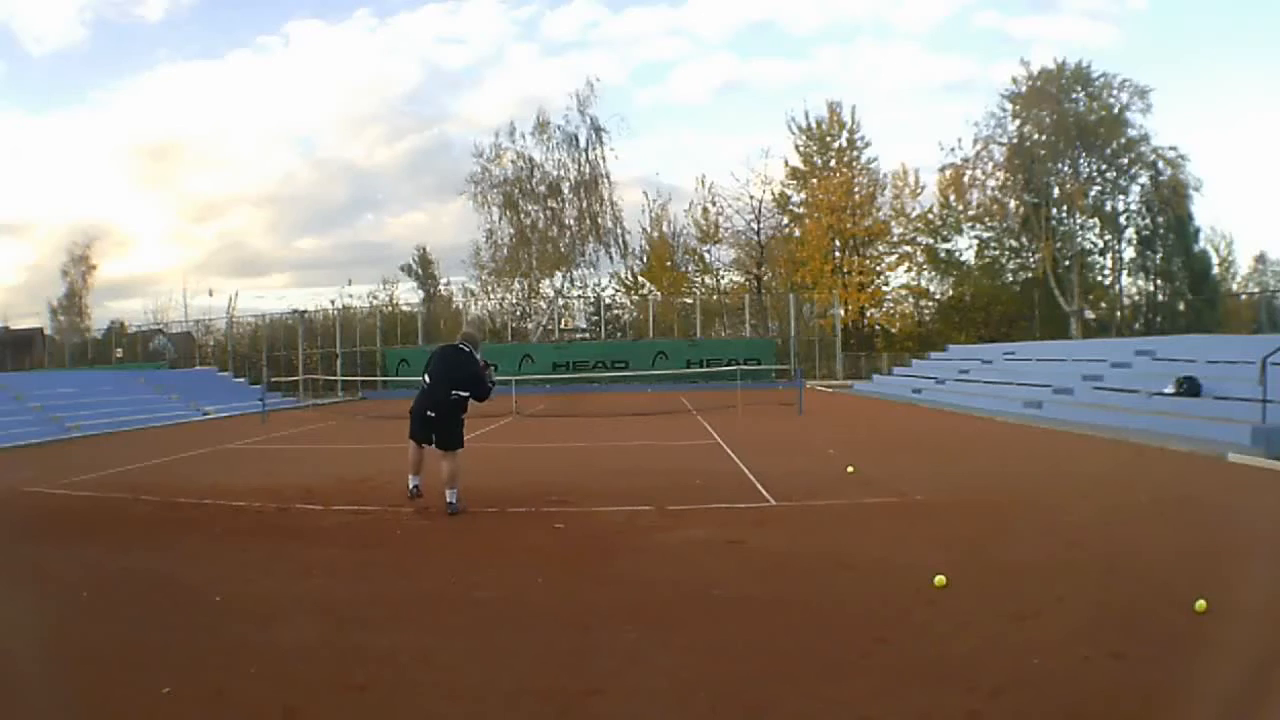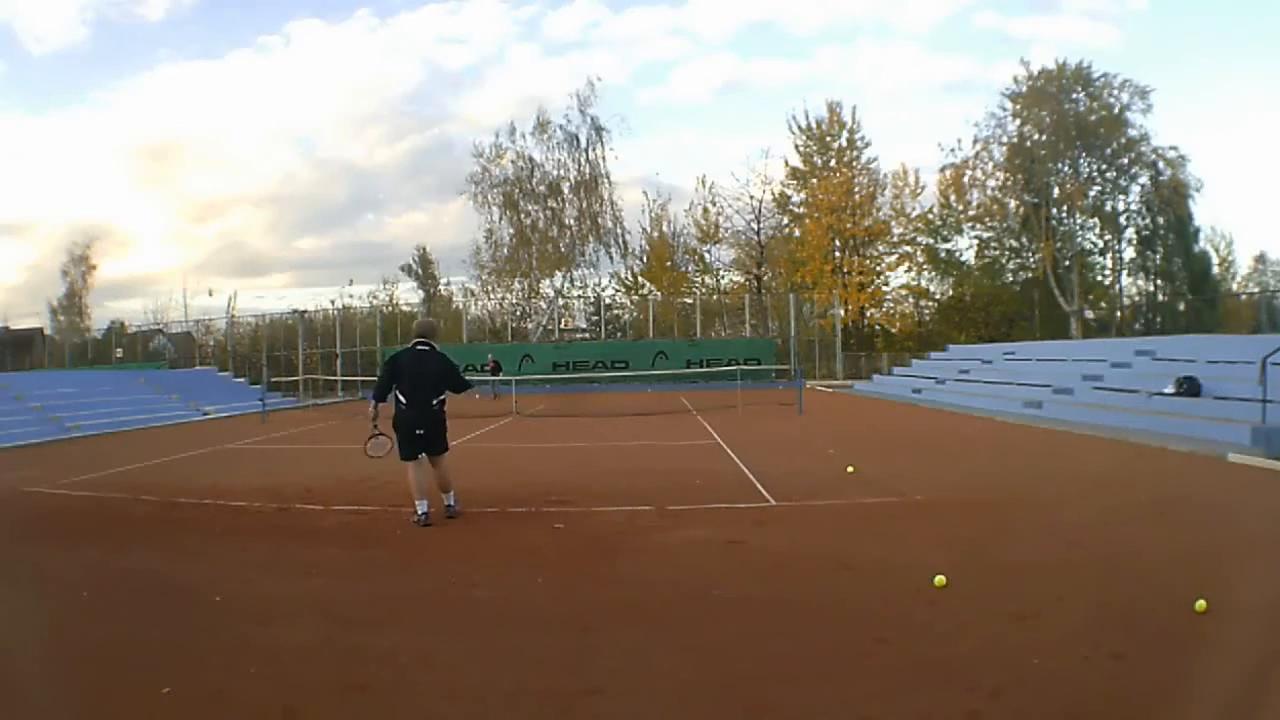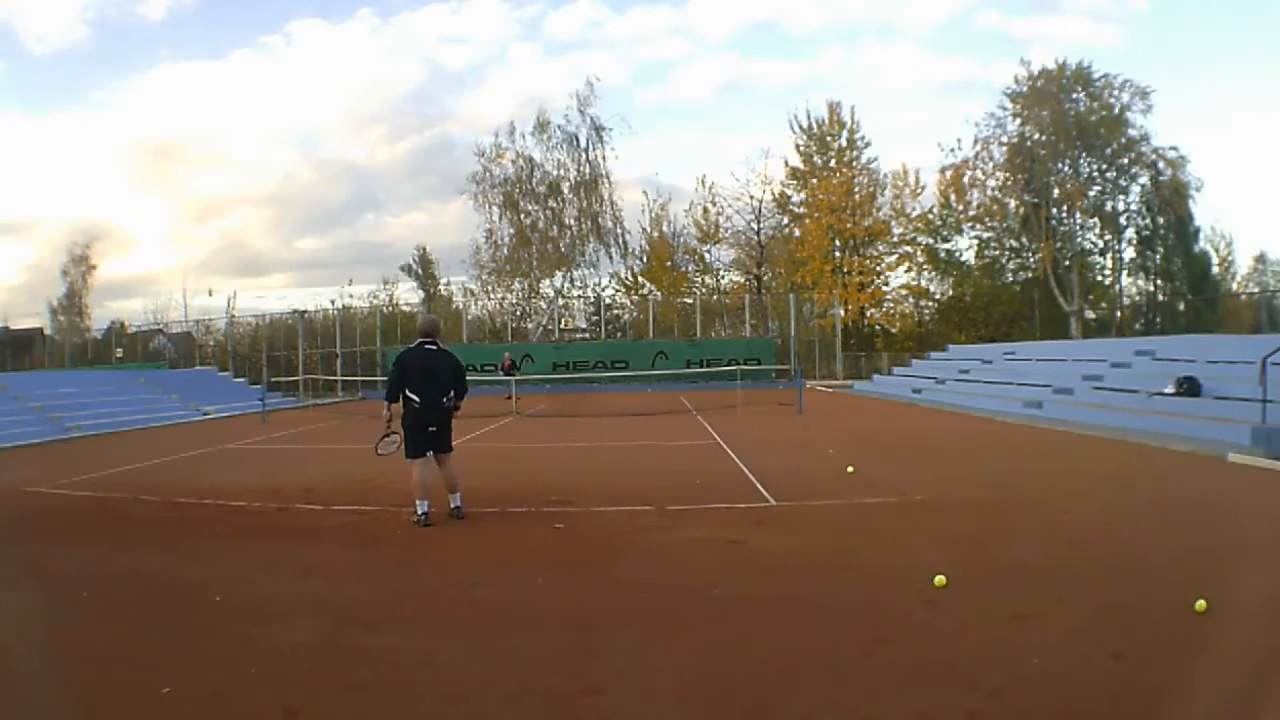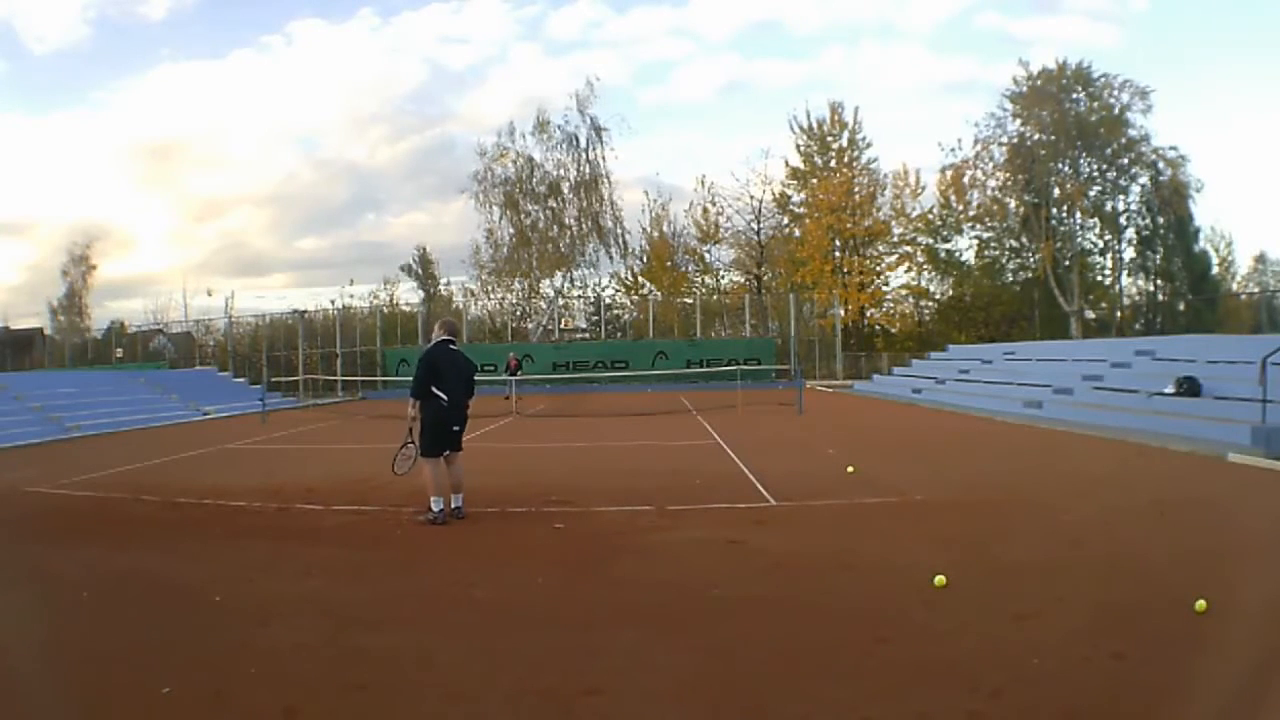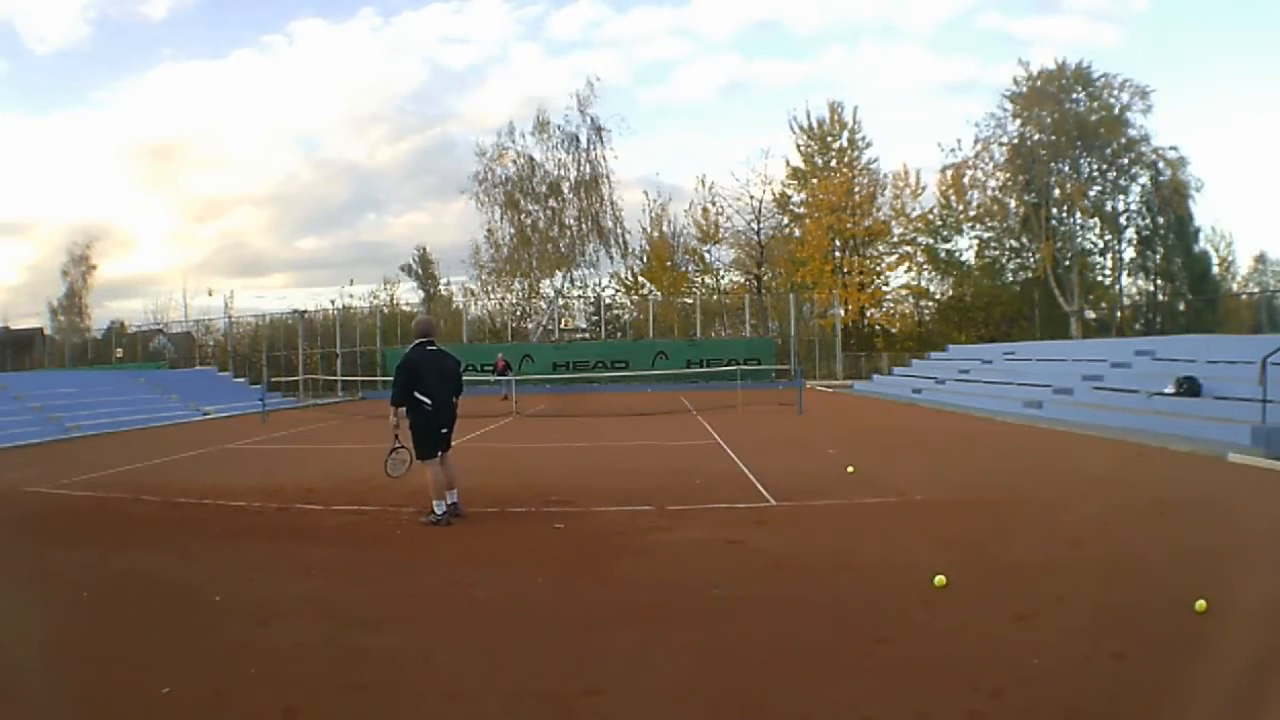
dt=0.7s
person 1, frame 1
left shoulder: (443, 351)
right shoulder: (475, 367)
left elbow: (428, 368)
right elbow: (481, 395)
right wrist: (490, 381)
left hip: (424, 405)
right hip: (450, 412)
left knee: (416, 443)
right knee: (449, 455)
left ankle: (414, 485)
right ankle: (452, 501)
person 1, frame 2
left shoulder: (399, 358)
right shoulder: (442, 360)
left elbow: (383, 383)
right elbow: (458, 385)
left wrist: (374, 407)
right wrist: (469, 384)
left hip: (406, 420)
right hip: (433, 419)
left knee: (414, 464)
right knee: (439, 461)
left ankle: (422, 512)
right ankle: (450, 505)
person 1, frame 3
left shoulder: (406, 356)
right shoulder: (449, 358)
left elbow: (394, 384)
right elbow: (461, 387)
left wrist: (387, 408)
right wrist: (455, 407)
left hip: (415, 417)
right hip: (441, 416)
left knee: (418, 463)
right knee: (446, 461)
left ankle: (422, 512)
right ankle: (456, 506)
person 1, frame 4
left shoulder: (432, 352)
right shoulder: (464, 359)
left elbow: (420, 382)
right elbow: (469, 390)
left wrist: (412, 406)
left hip: (435, 414)
right hip: (458, 414)
left knee: (431, 460)
right knee: (453, 459)
left ankle: (437, 510)
right ankle: (457, 507)
person 1, frame 5
left shoulder: (410, 358)
right shoulder: (448, 358)
left elbow: (400, 389)
right elbow: (457, 387)
left wrist: (395, 414)
left hip: (423, 417)
right hip: (446, 414)
left knee: (429, 463)
right knee: (444, 458)
left ankle: (440, 512)
right ankle: (453, 504)
